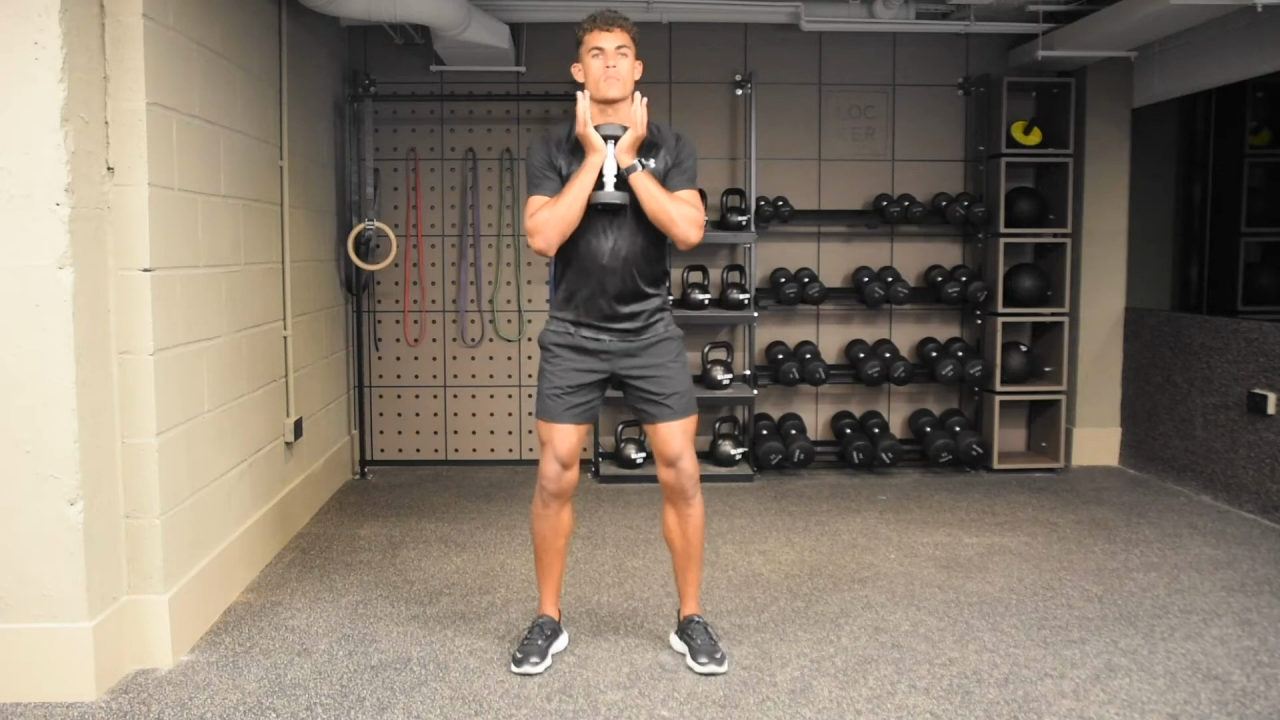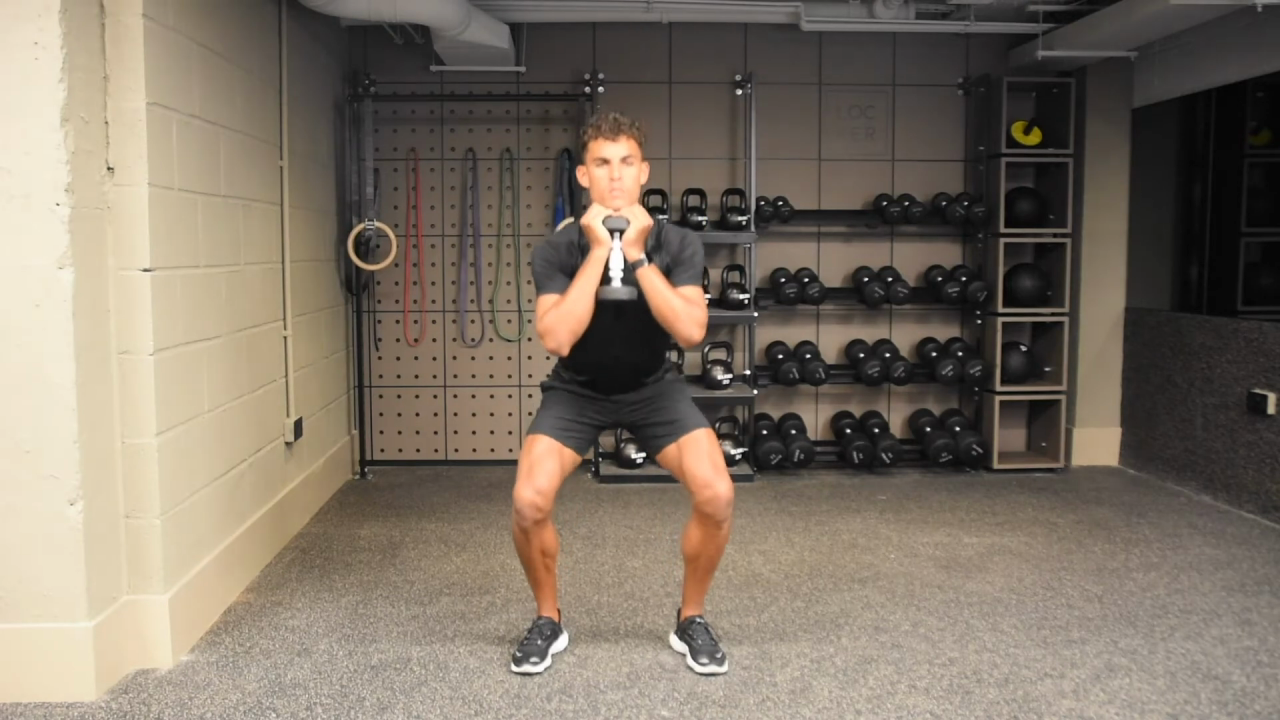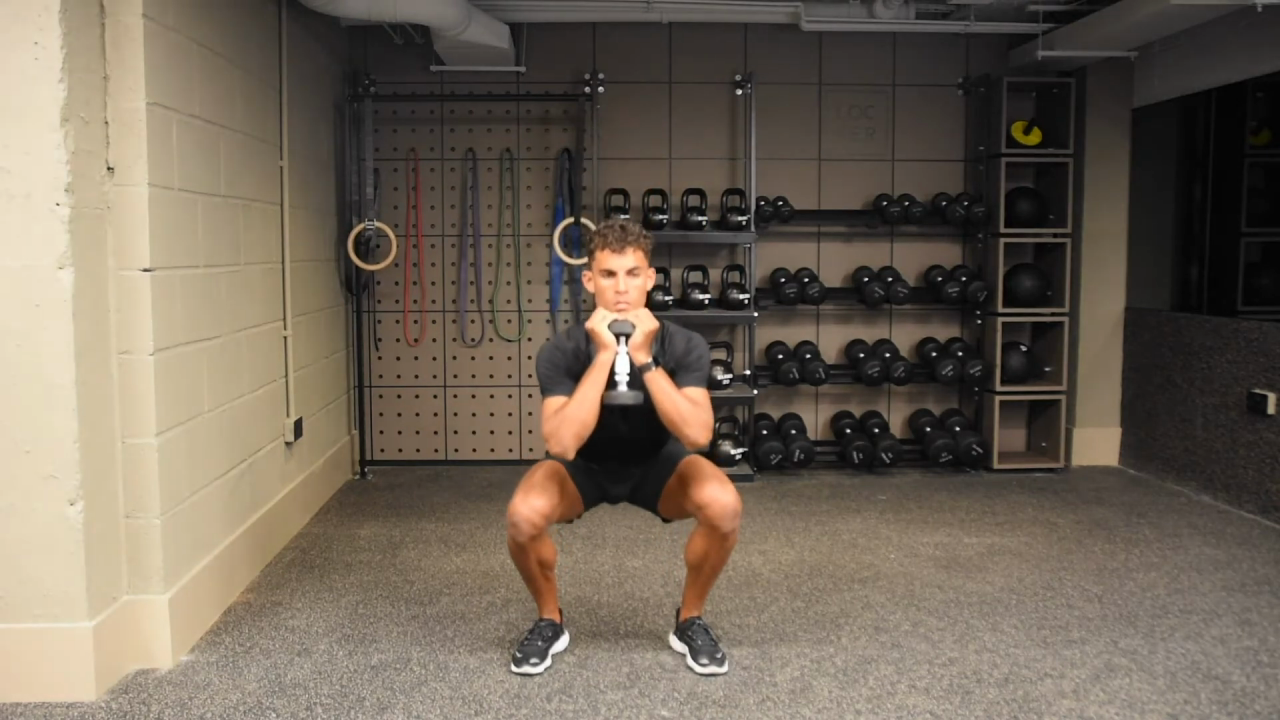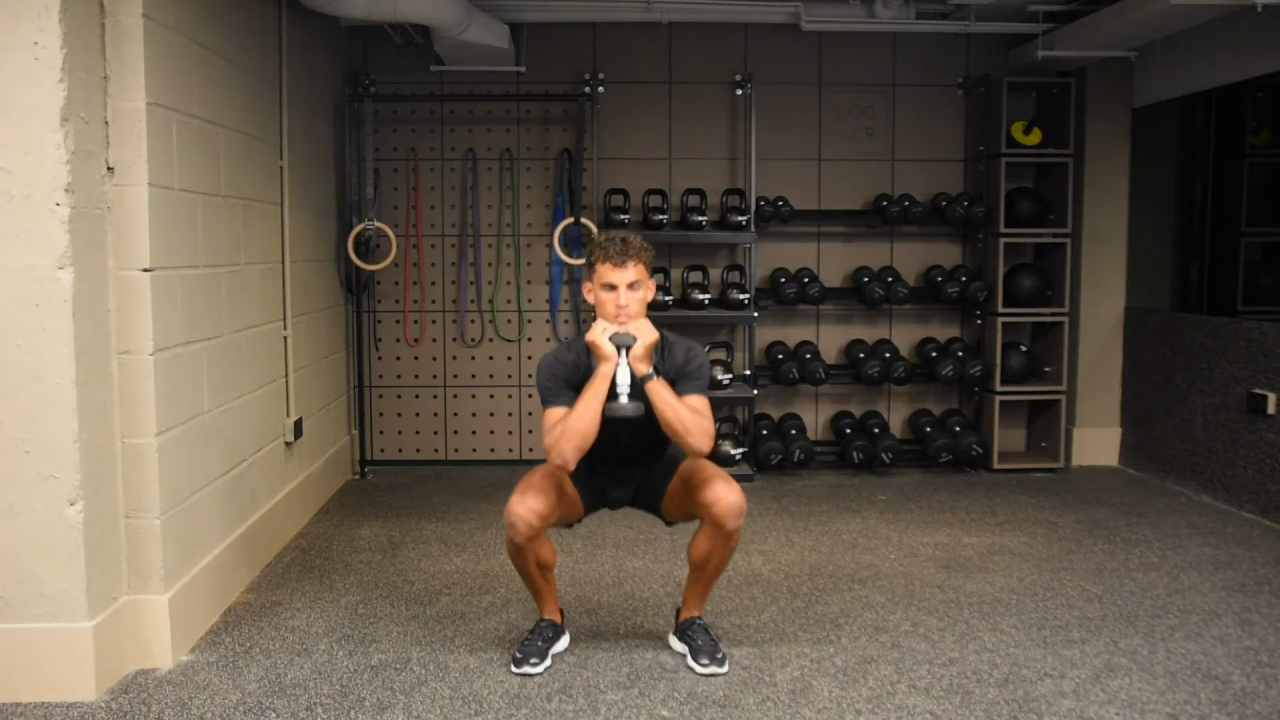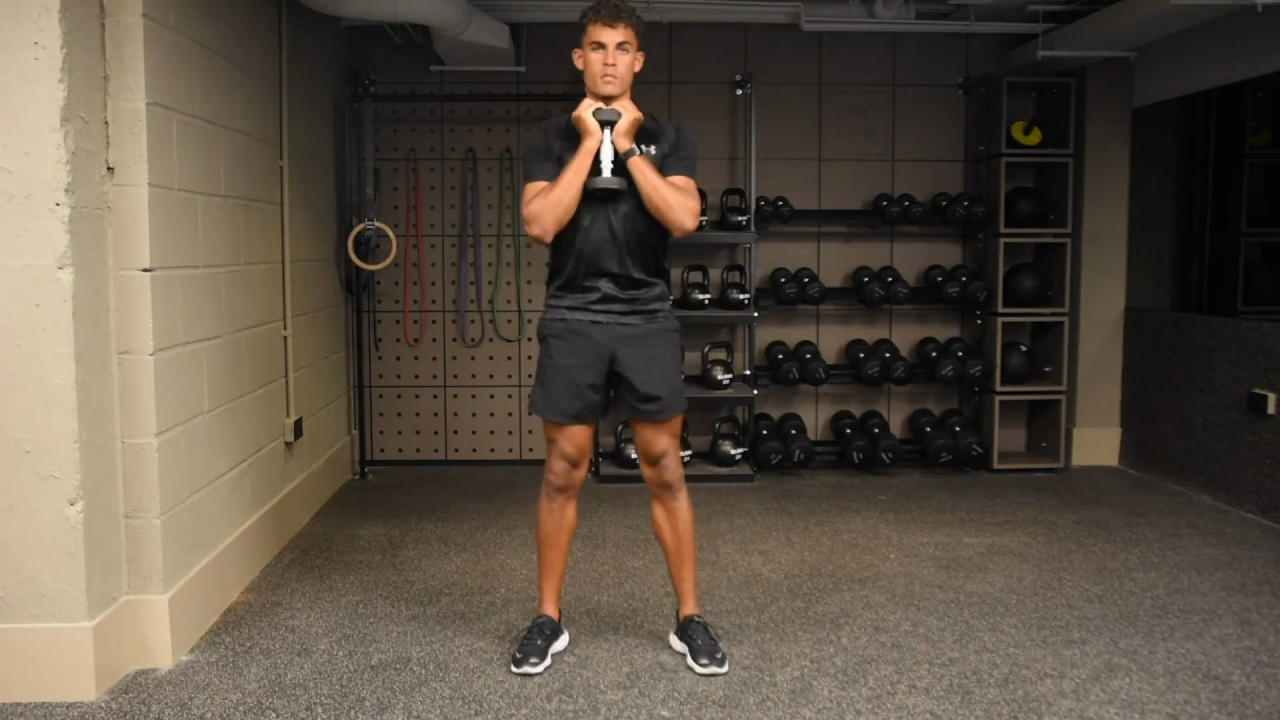
dt=1s
person 1, frame 1
left shoulder: (669, 146)
right shoulder: (551, 149)
left elbow: (689, 230)
right elbow: (542, 237)
left wrist: (630, 162)
right wrist: (593, 158)
left hip: (650, 332)
right hip: (573, 334)
left knee: (680, 473)
right knee: (556, 475)
left ankle: (690, 619)
right ankle: (548, 620)
person 1, frame 2
left shoulder: (678, 244)
right shoulder: (556, 250)
left elbow: (692, 331)
right elbow: (556, 339)
left wrist: (637, 256)
right wrist: (598, 253)
left hip: (653, 388)
right hip: (576, 390)
left knee: (716, 494)
right knee: (530, 501)
left ankle: (690, 620)
right ankle: (548, 620)
person 1, frame 3
left shoulder: (684, 345)
right shoulder: (561, 351)
left elbow: (698, 435)
right elbow: (561, 445)
left wrist: (644, 359)
right wrist: (604, 356)
left hip: (656, 461)
right hip: (585, 465)
left knee: (724, 505)
right knee: (524, 514)
left ankle: (690, 620)
right ankle: (550, 621)
person 1, frame 4
left shoulder: (683, 356)
right shoulder: (562, 363)
left elbow: (700, 443)
right elbow: (562, 457)
left wrist: (645, 370)
right wrist: (605, 367)
left hip: (657, 466)
right hip: (587, 470)
left knee: (728, 504)
right knee: (521, 515)
left ankle: (690, 620)
right ankle: (550, 621)
person 1, frame 5
left shoulder: (667, 137)
right shoulder: (550, 137)
left elbow: (684, 219)
right elbow: (539, 223)
left wrist: (628, 147)
right wrist: (588, 144)
left hip: (647, 321)
right hip: (572, 321)
left knee: (665, 472)
right knee: (564, 473)
left ankle: (689, 618)
right ankle: (548, 618)
